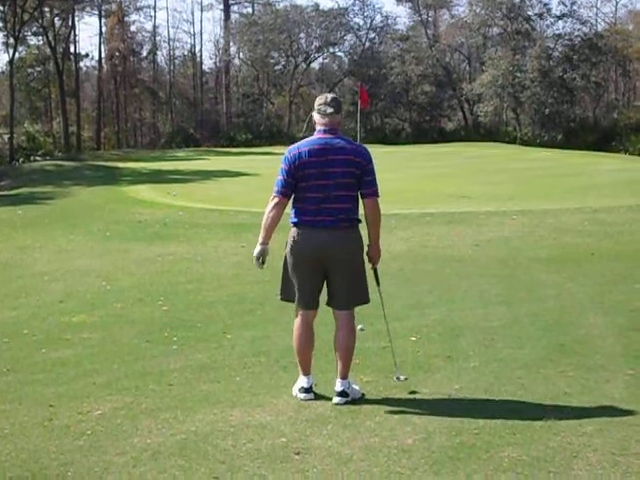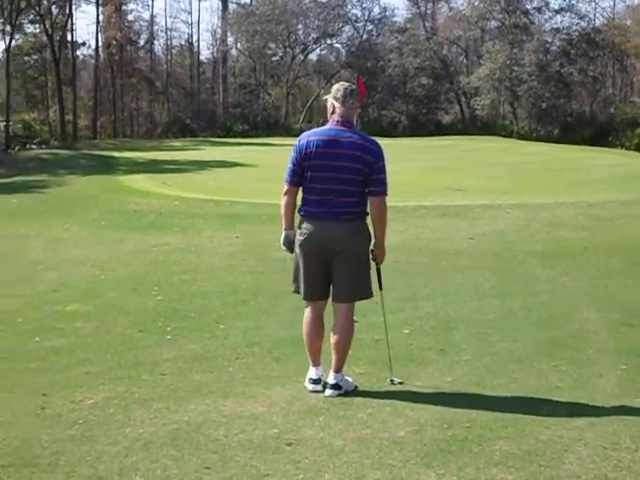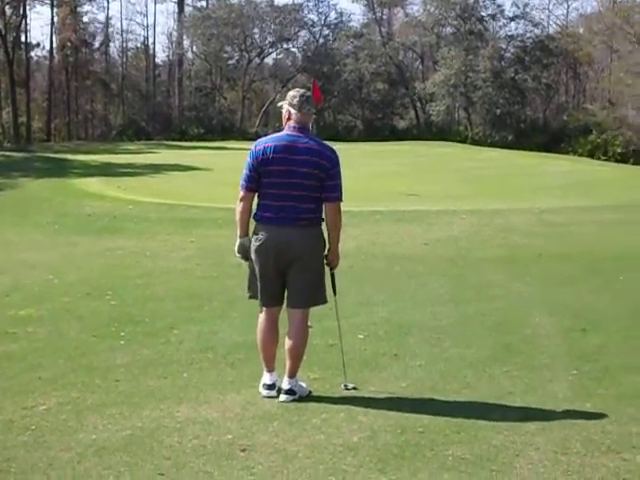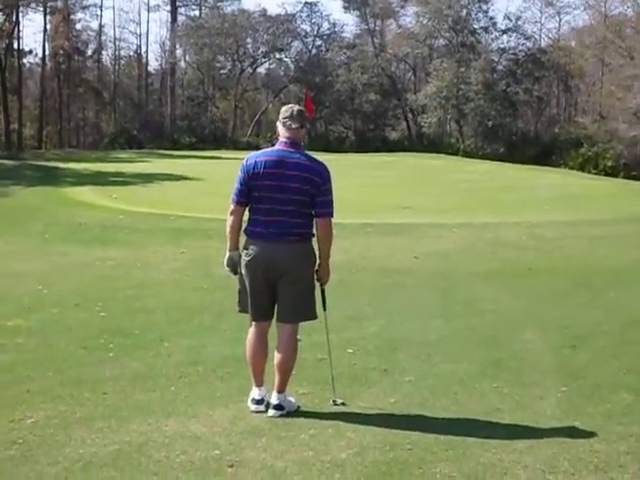
dt=1s
person 1, frame 1
left shoulder: (296, 152)
right shoulder: (359, 153)
left elbow: (278, 201)
right elbow: (371, 204)
left wrist: (263, 242)
right wrist: (374, 244)
left hip: (305, 240)
right hip: (345, 240)
left knee: (304, 314)
right knee: (344, 315)
left ankle: (305, 381)
right ankle: (343, 385)
person 1, frame 2
left shoulder: (306, 140)
right shoulder: (371, 148)
left elbow: (289, 191)
right elbow: (377, 202)
left wrist: (288, 229)
right wrist: (379, 242)
left hip: (312, 231)
right hip: (351, 234)
left knee: (313, 306)
right knee: (344, 309)
left ankle: (314, 373)
right ankle: (335, 378)
person 1, frame 3
left shoulder: (261, 147)
right shoulder: (326, 154)
left elbow: (245, 198)
right elbow: (332, 208)
left wrist: (242, 236)
right wrist: (334, 247)
left hip: (267, 236)
right hip: (306, 239)
left knee: (268, 311)
right knee: (299, 314)
left ankle: (269, 378)
right ankle: (290, 383)
person 1, frame 4
left shoulder: (253, 161)
right shoulder: (318, 170)
left elbow: (235, 212)
right elbow: (323, 223)
left wrist: (232, 250)
right wrist: (324, 262)
left hip: (257, 251)
right hip: (296, 254)
left knee: (258, 325)
right knee: (288, 329)
left ankle: (257, 393)
right ankle: (279, 398)
